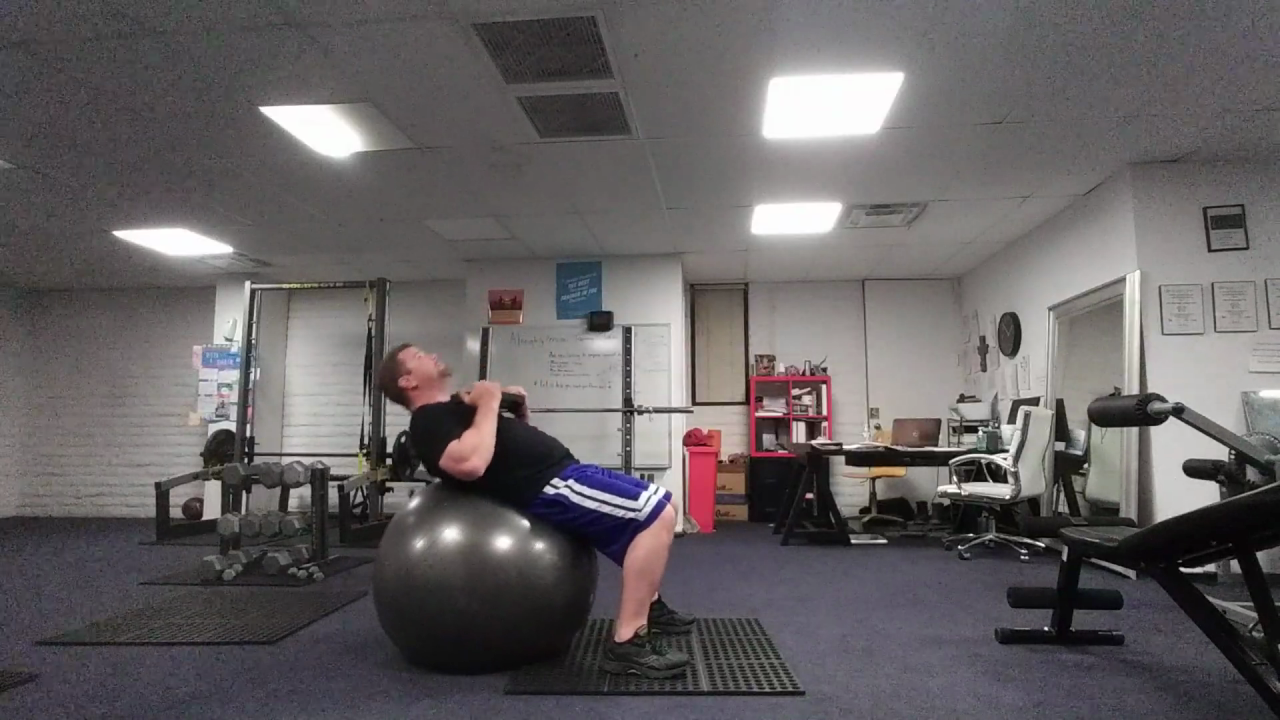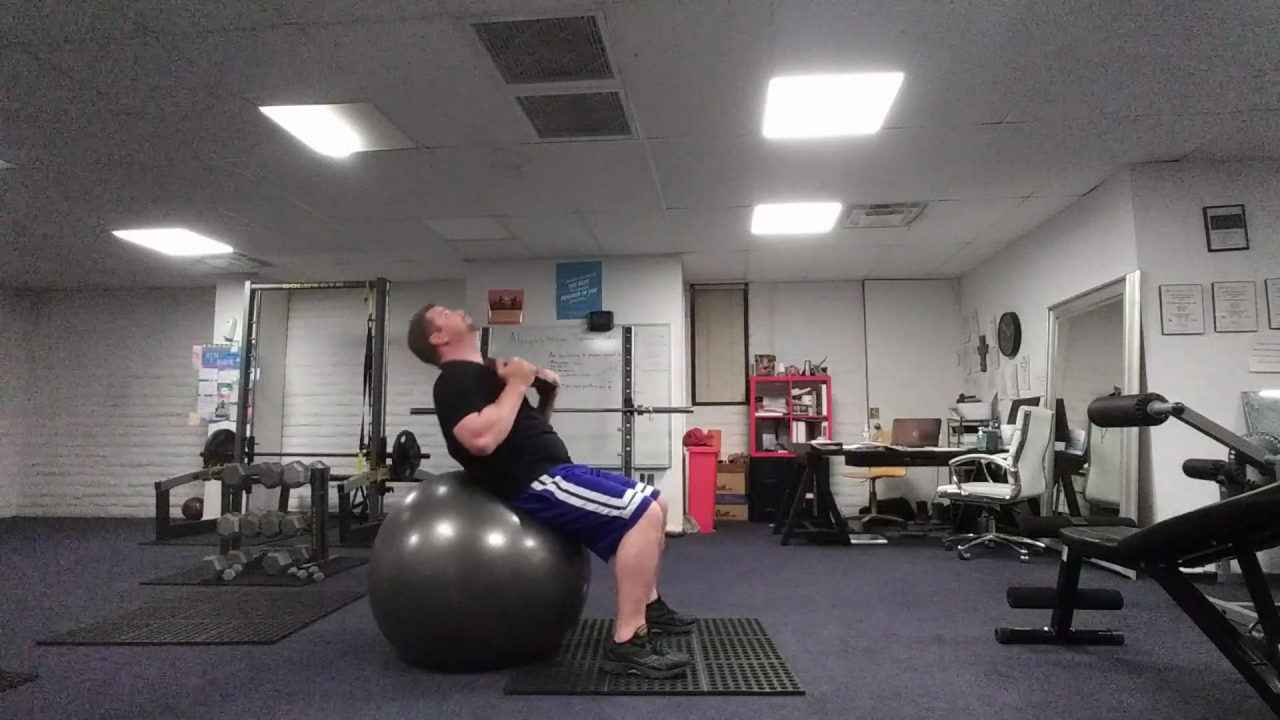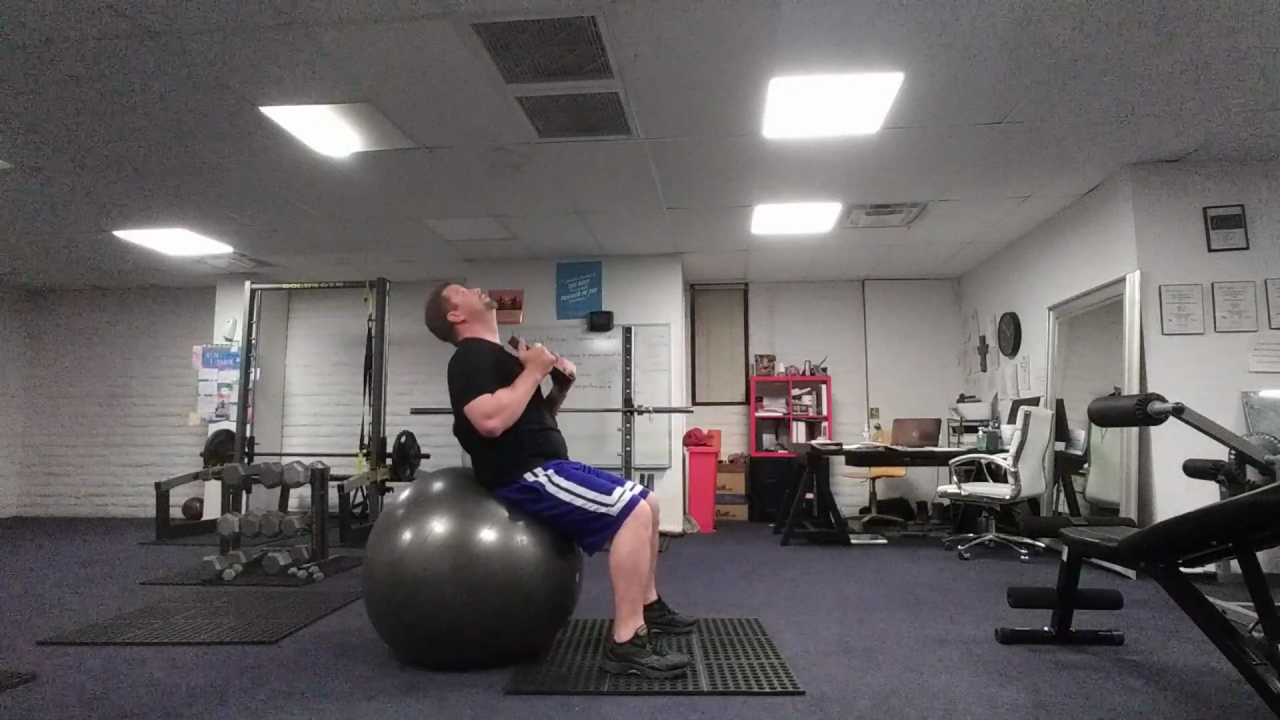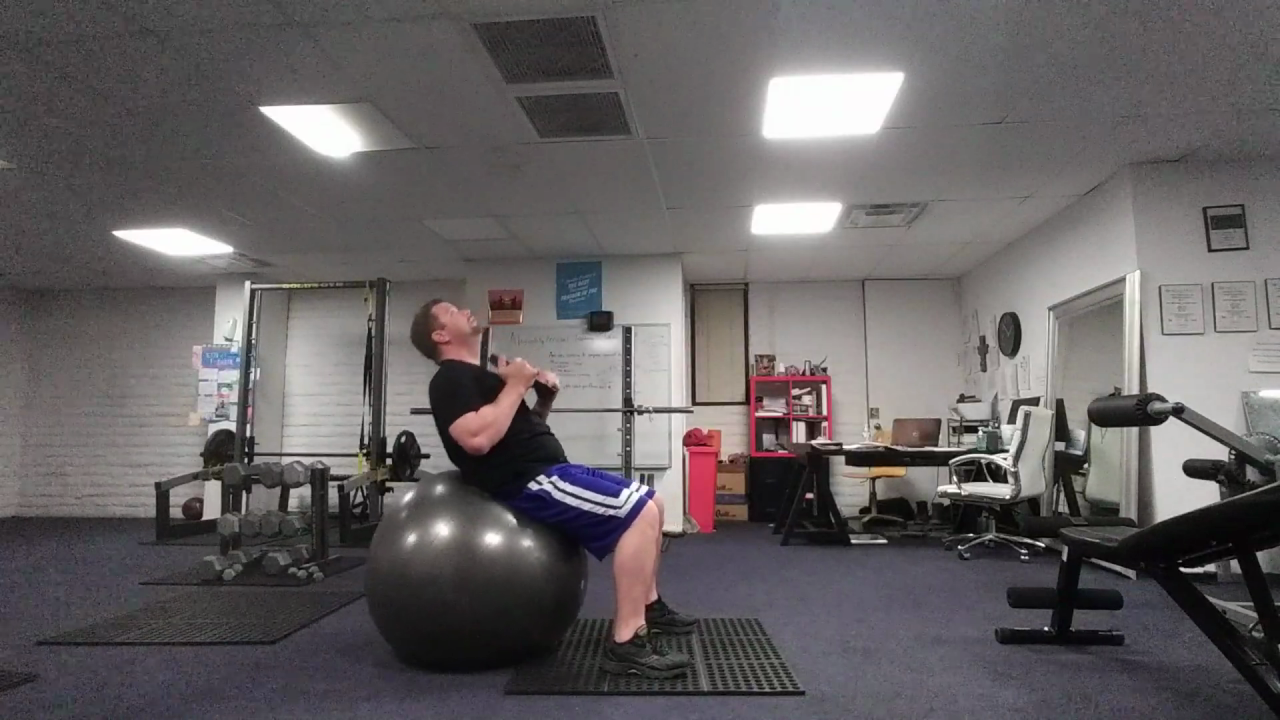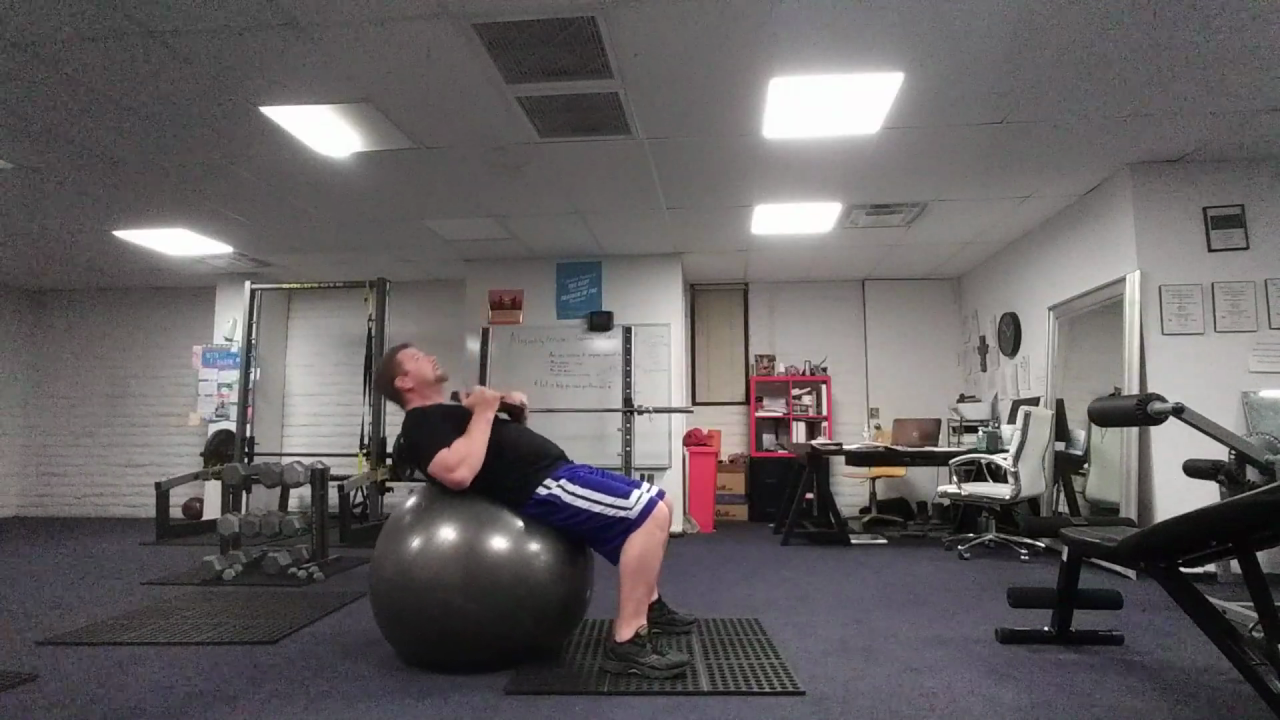
dt=0.4s
person 1, frame 1
left shoulder: (451, 410)
right shoulder: (428, 421)
right elbow: (471, 463)
left wrist: (520, 411)
right wrist: (488, 404)
left hip: (559, 474)
right hip: (548, 487)
left knee: (653, 509)
right knee: (659, 514)
left ankle: (649, 608)
right ankle: (627, 644)
person 1, frame 2
left shoulder: (480, 373)
right shoulder: (456, 379)
right elbow: (481, 439)
left wrist: (547, 395)
right wrist: (516, 384)
left hip: (550, 472)
right hip: (535, 484)
left knee: (651, 505)
right knee: (644, 514)
left ankle: (649, 607)
right ankle: (627, 645)
person 1, frame 3
left shoulder: (493, 355)
right shoulder: (472, 358)
right elbow: (491, 420)
left wrist: (560, 386)
right wrist: (534, 371)
left hip: (546, 467)
right hip: (526, 477)
left knee: (646, 505)
right knee: (633, 513)
left ankle: (648, 606)
right ankle: (627, 644)
person 1, frame 4
left shoulder: (471, 376)
right shoulder: (451, 379)
right elbow: (477, 439)
left wrist: (544, 398)
right wrist: (515, 386)
left hip: (548, 472)
right hip: (532, 484)
left knee: (649, 506)
right knee: (643, 513)
left ankle: (650, 606)
right ankle: (627, 644)
person 1, frame 5
left shoulder: (443, 414)
right shoulder: (421, 425)
right elbow: (459, 472)
right wrist: (483, 411)
left hip: (554, 473)
right hip: (543, 487)
left knee: (653, 507)
right knee: (654, 513)
left ankle: (649, 607)
right ankle: (627, 644)
